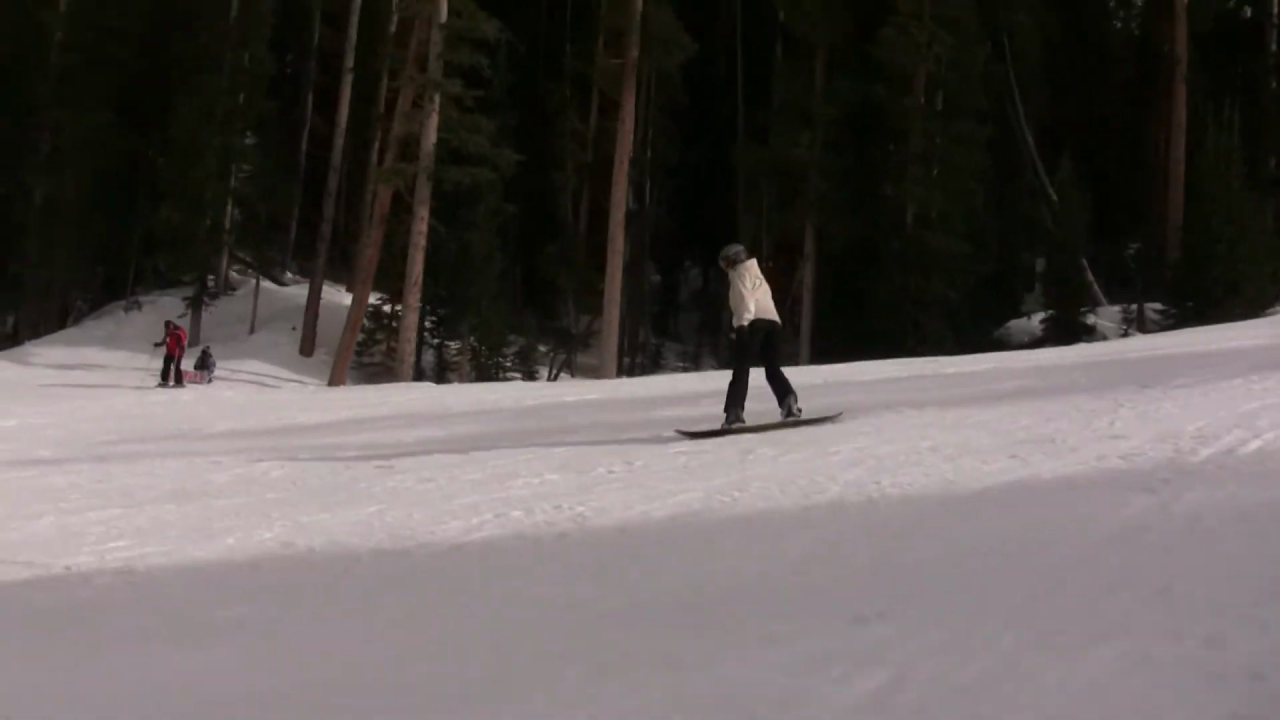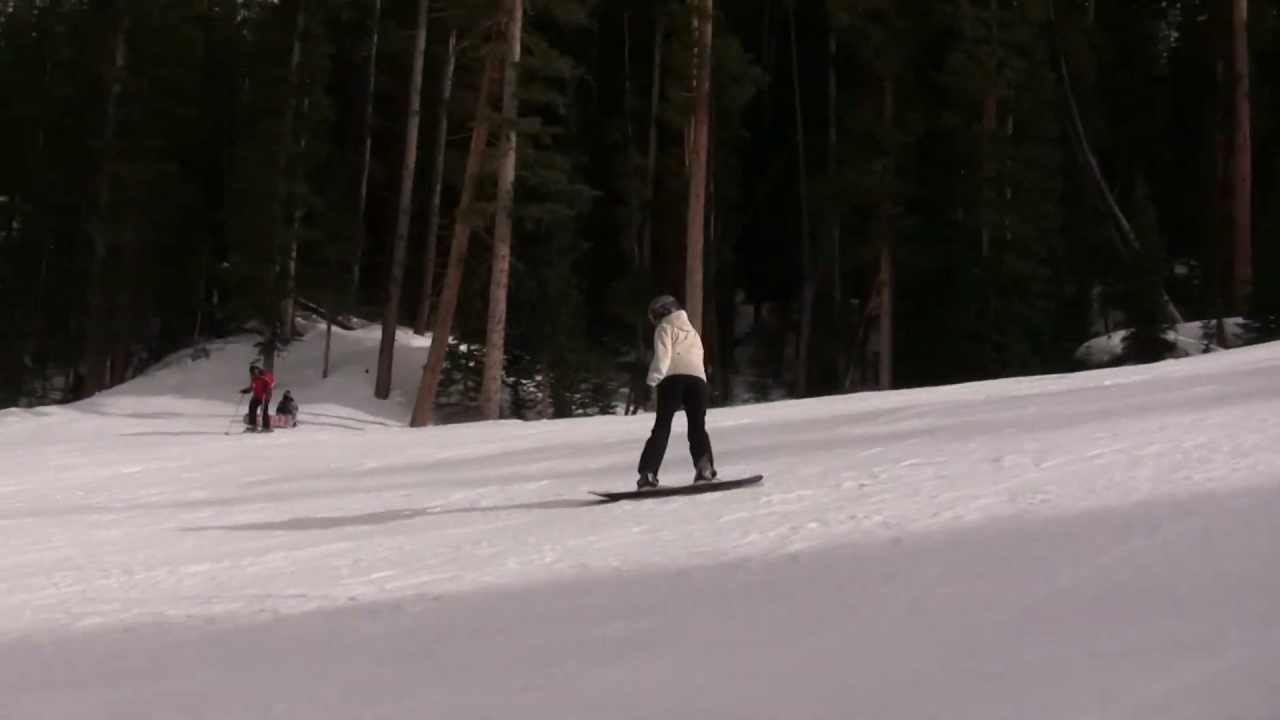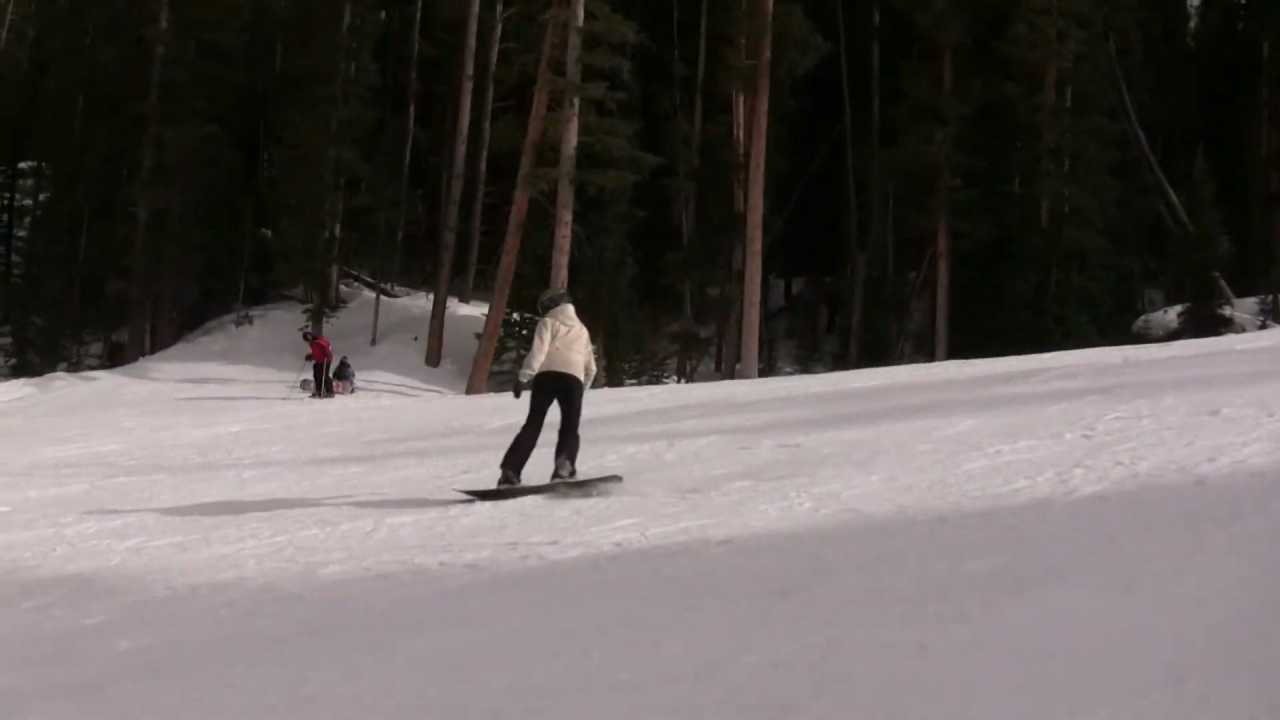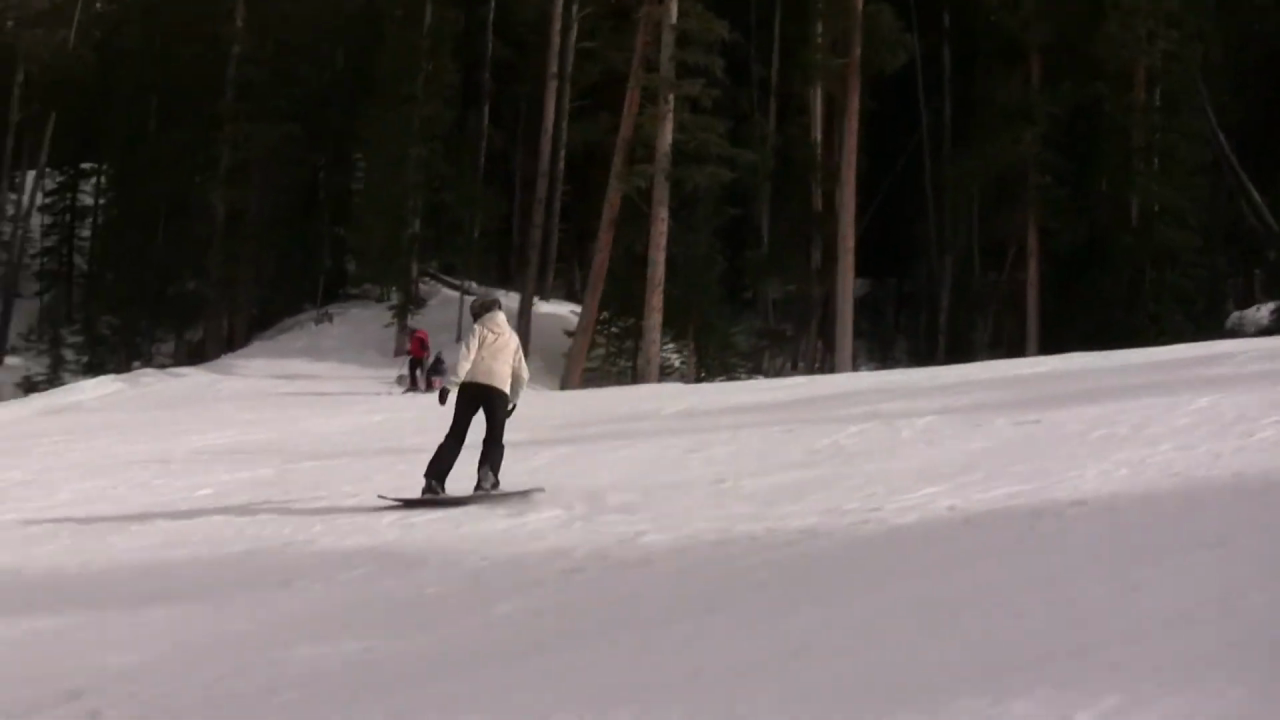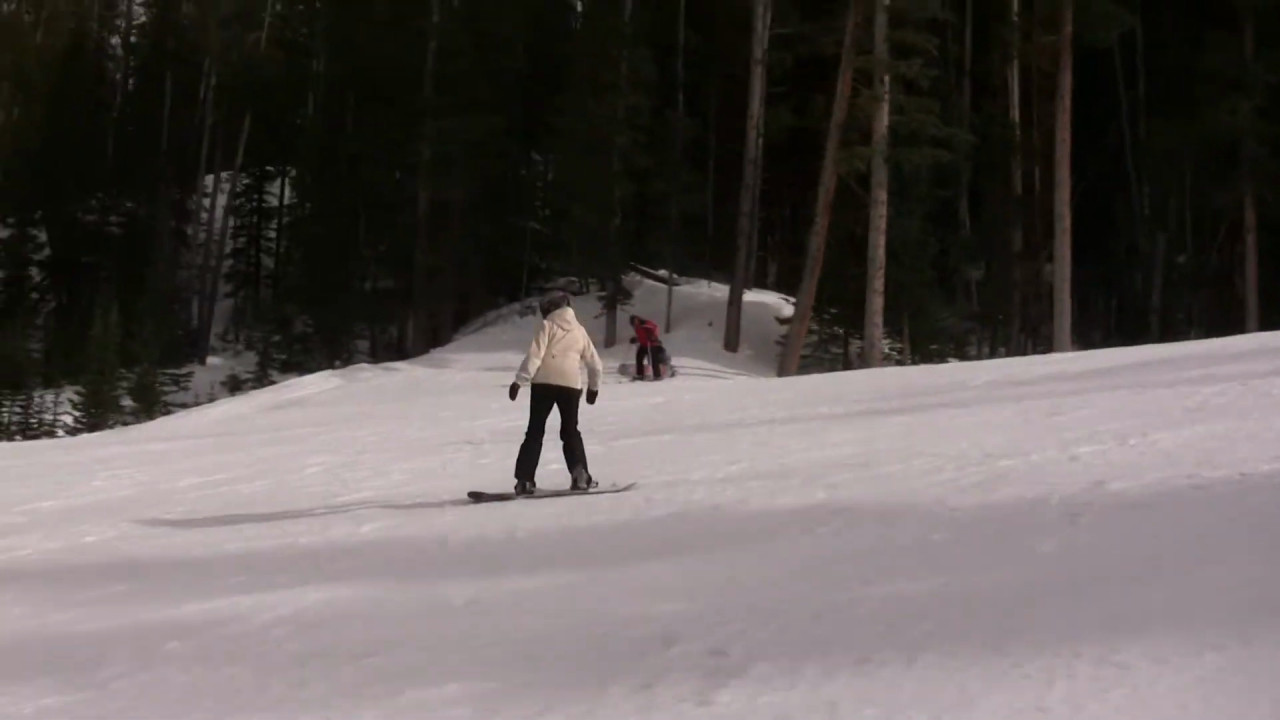
dt=0.4s
person 1, frame 1
left shoulder: (741, 274)
right shoulder: (759, 277)
left elbow: (746, 299)
left wrist: (741, 323)
right wrist: (735, 337)
left hip: (752, 323)
right hip: (773, 323)
left knee: (741, 370)
right knee: (773, 370)
left ankle: (734, 413)
right ankle: (789, 404)
person 1, frame 2
left shoulder: (665, 328)
right shoulder: (693, 332)
left elbow: (662, 356)
left wrist: (651, 381)
right wrist: (684, 397)
left hip: (672, 378)
right hip: (697, 380)
left knee: (661, 429)
right knee: (697, 429)
left ankle: (648, 474)
right ankle: (704, 468)
person 1, frame 3
left shoulder: (549, 322)
right shoulder: (582, 328)
left elbow: (538, 351)
right elbow: (591, 367)
left wrist: (523, 377)
right wrist: (581, 389)
left hip: (547, 375)
right hip: (573, 379)
left knee: (532, 426)
right knee: (570, 429)
left ankle: (510, 472)
right ankle: (564, 466)
person 1, frame 4
left shoulder: (478, 329)
right shoulder: (511, 336)
left elbow: (464, 358)
right elbow: (522, 373)
left wrist: (448, 384)
right wrist: (514, 399)
left hip: (471, 385)
right hip: (497, 389)
left knee: (455, 435)
right knee: (494, 439)
left ankle: (433, 481)
right ankle: (487, 477)
person 1, frame 5
left shoulder: (547, 325)
right shoulder: (579, 330)
left elbow: (534, 356)
right elbow: (596, 364)
left wrist: (519, 380)
right wrist: (593, 386)
left hip: (544, 383)
right hip: (570, 385)
left knee: (535, 432)
right knee: (570, 432)
left ankle: (525, 481)
right ankle: (580, 476)
